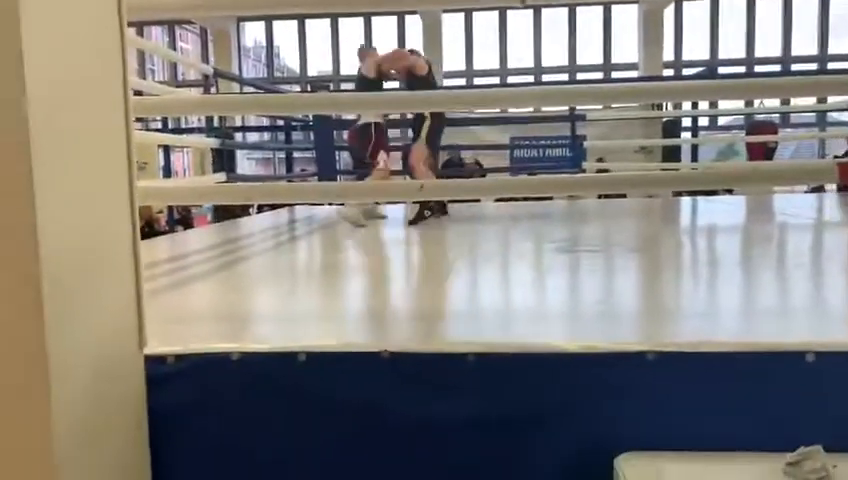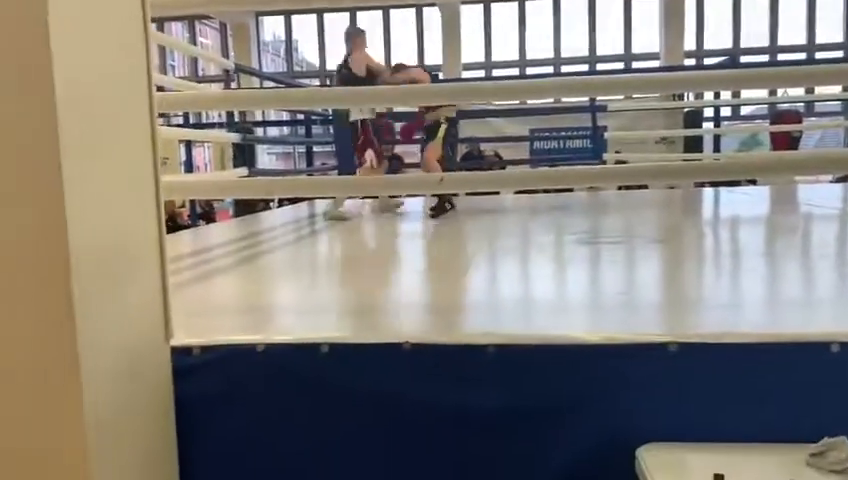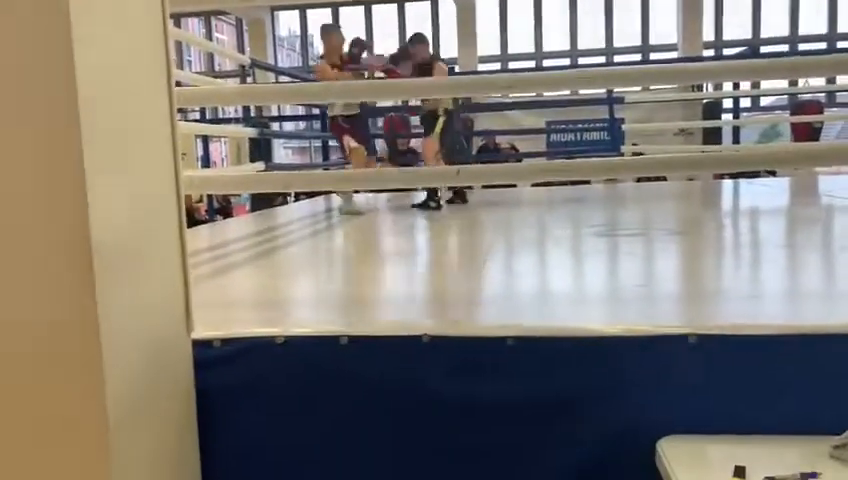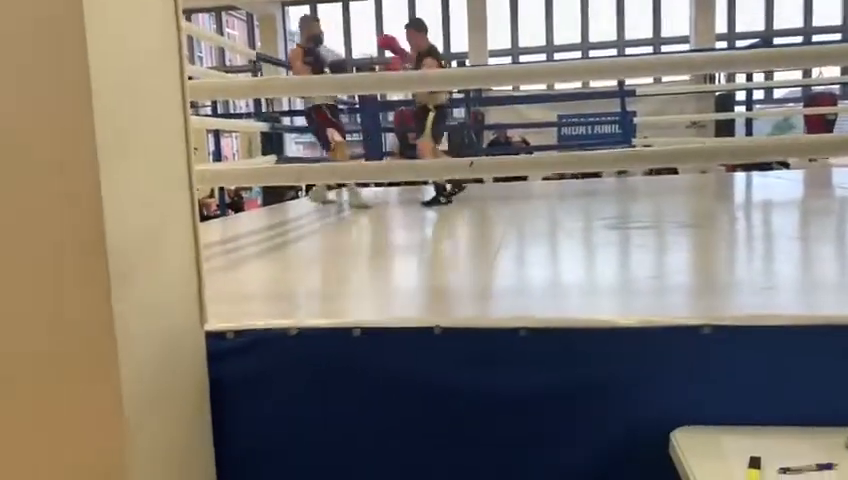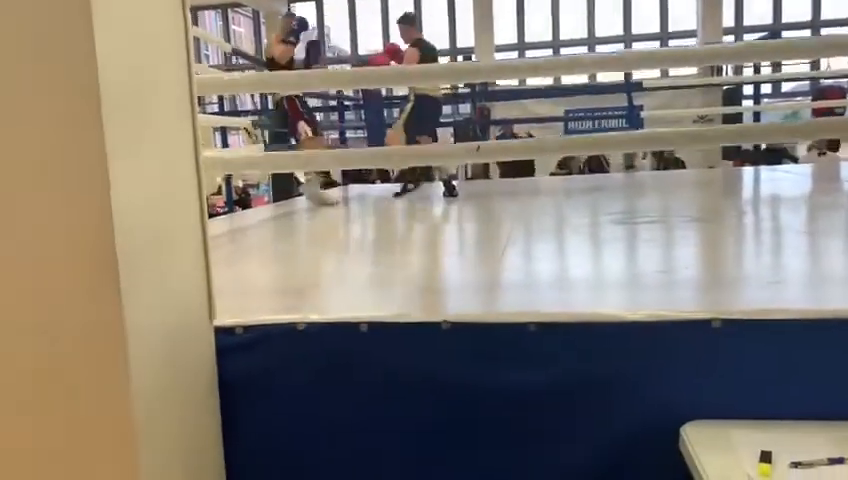
dt=0.2s
person 1, frame 1
left shoulder: (367, 75)
right shoulder: (371, 64)
left hip: (366, 125)
right hip: (372, 125)
left knee: (379, 170)
right knee: (381, 171)
left ankle: (368, 207)
right ankle: (352, 208)
person 1, frame 2
left shoulder: (342, 70)
right shoulder: (359, 57)
right elbow: (385, 74)
left hip: (360, 119)
right hip: (363, 120)
left knee: (380, 163)
right knee: (368, 169)
left ankle: (384, 200)
right ankle: (334, 207)
person 1, frame 3
left shoulder: (343, 58)
right shoulder: (322, 67)
right elbow: (346, 81)
left hip: (355, 113)
right hip: (339, 117)
left knee: (368, 160)
right knee: (359, 155)
left ankle: (344, 192)
right ankle: (347, 202)
person 1, frame 4
left shoulder: (314, 51)
right shoulder: (296, 53)
right elbow: (304, 77)
right wrist: (309, 56)
left hip: (329, 105)
right hip: (317, 107)
left knee: (336, 152)
right knee: (340, 147)
left ankle: (319, 191)
right ankle: (353, 195)
person 1, frame 5
left shoulder: (285, 45)
right shoulder: (275, 43)
right elbow: (283, 58)
right wrist: (293, 37)
left hip: (294, 97)
right hip: (288, 98)
left knee: (318, 142)
right knee: (310, 141)
right ankle: (312, 187)
person 2, frame 1
left shoulder: (417, 62)
right shoulder: (411, 73)
left elbow: (401, 54)
left wrist: (381, 62)
left hip: (431, 117)
right hip: (424, 118)
left knee: (416, 161)
right knee: (426, 163)
left ankle: (427, 205)
right ankle: (438, 204)
person 2, frame 2
left shoulder: (419, 74)
right wrist: (415, 124)
left hip: (444, 122)
right hip: (435, 123)
left knee: (428, 158)
right knee: (427, 163)
left ankle: (444, 199)
right ankle: (445, 199)
person 2, frame 3
left shoulder: (438, 65)
right shoulder: (417, 67)
left hip: (441, 113)
right hip: (430, 113)
left knee: (427, 151)
right knee: (435, 157)
left ankle: (433, 197)
right ankle: (459, 193)
person 2, frame 4
left shoulder: (430, 59)
right shoulder: (420, 53)
left elbow: (422, 90)
right elbow: (410, 59)
left hip: (433, 108)
right hip: (426, 107)
left knee: (424, 150)
right knee: (431, 149)
left ankle: (441, 193)
right ankle: (456, 182)
person 2, frame 5
left shoulder: (413, 49)
right shoulder: (429, 48)
right wrist: (400, 59)
left hip: (421, 99)
right hip: (434, 99)
left knee: (392, 139)
right knee: (427, 144)
left ankle: (411, 178)
right ankle: (448, 185)
